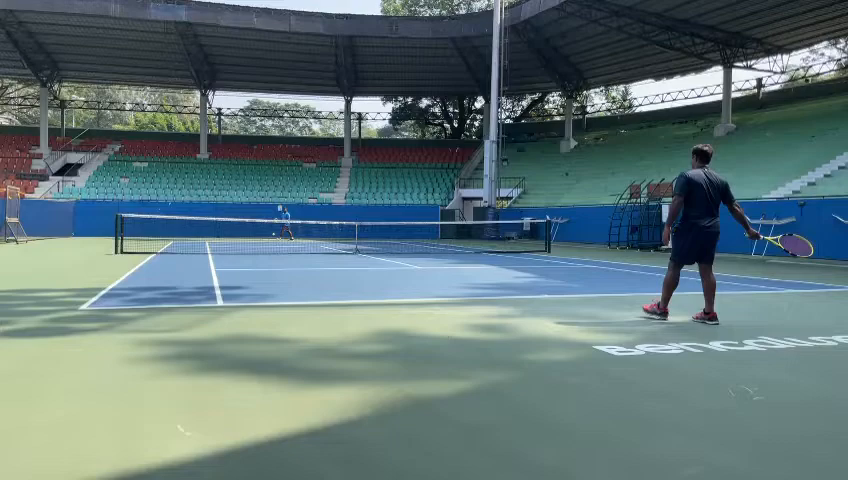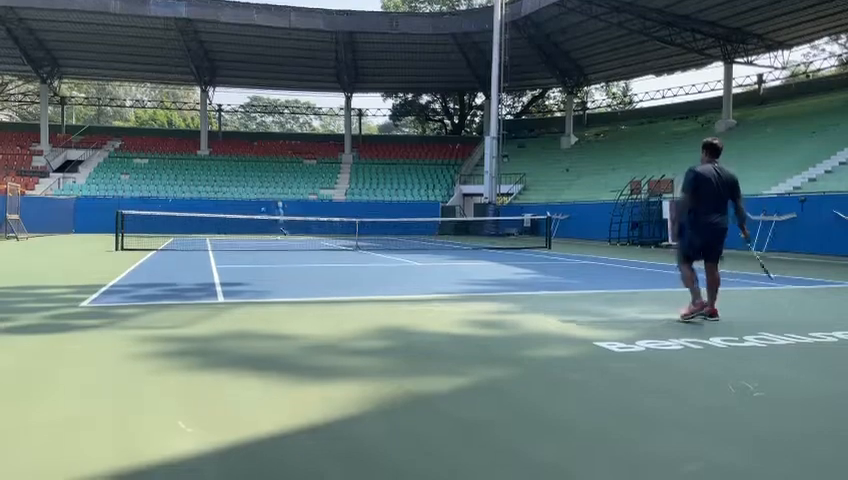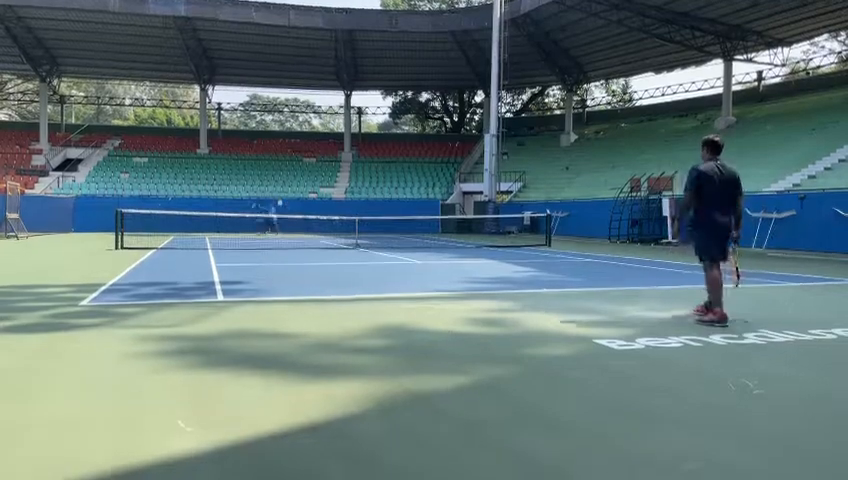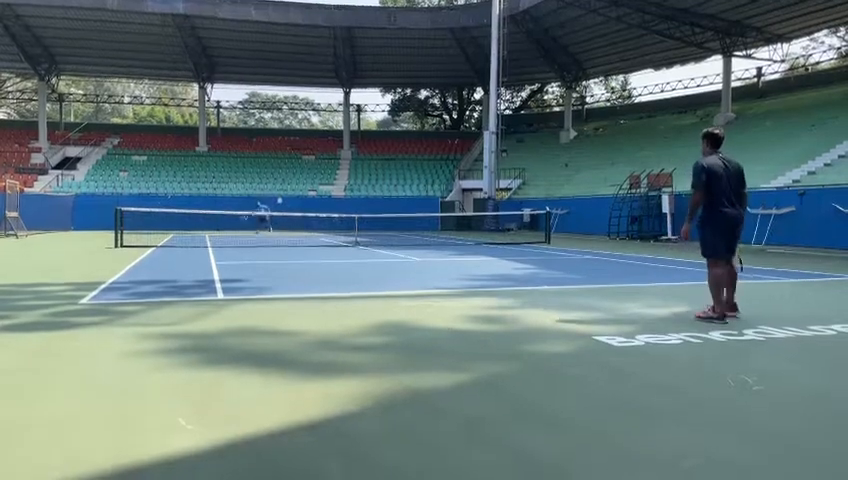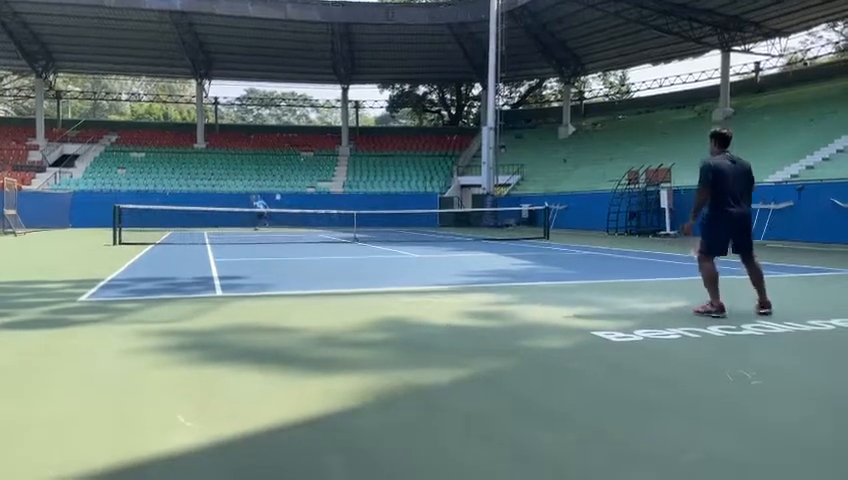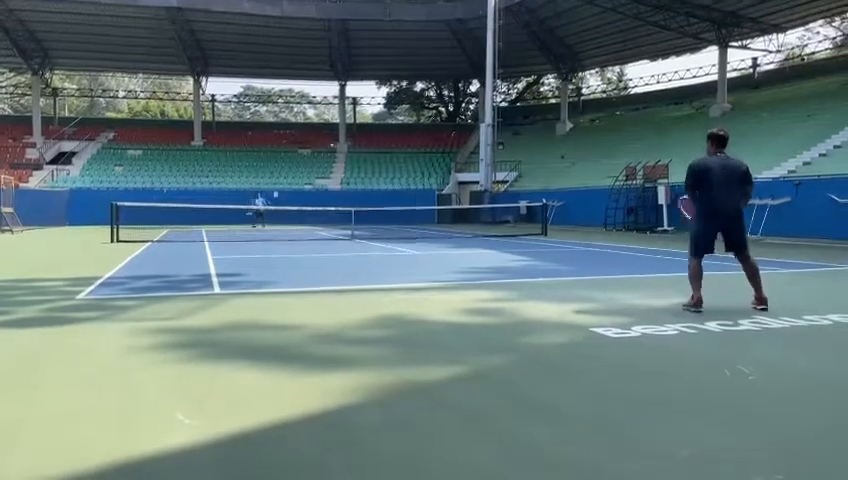
dt=0.3s
person 1, frame 1
left shoulder: (686, 177)
right shoulder: (720, 180)
left elbow: (677, 203)
right elbow: (734, 207)
left wrist: (667, 227)
right wrist: (748, 228)
left hip: (689, 229)
right hip: (711, 230)
left knee: (674, 267)
right knee: (706, 270)
left ankle: (662, 307)
right ankle: (709, 312)
person 1, frame 2
left shoulder: (695, 172)
right shoulder: (730, 176)
left elbow: (685, 200)
right elbow: (738, 206)
left wrist: (677, 222)
right wrist: (743, 229)
left hip: (696, 226)
right hip: (719, 227)
left knee: (684, 262)
right knee: (712, 266)
left ankle: (697, 302)
right ankle: (710, 308)
person 1, frame 3
left shoulder: (698, 170)
right shoulder: (732, 172)
left elbow: (689, 199)
right elbow: (738, 203)
left wrist: (679, 218)
right wrist: (737, 228)
left hip: (704, 225)
right hip: (724, 225)
left knee: (710, 266)
right knee: (715, 265)
left ankle: (718, 313)
right ankle: (711, 305)
person 1, frame 4
left shoulder: (702, 165)
right shoulder: (735, 165)
left elbow: (698, 196)
right elbow: (743, 194)
left wrist: (688, 222)
right wrist: (739, 216)
left hip: (713, 220)
right hip: (733, 219)
left knee: (715, 263)
right knee: (728, 262)
left ankle: (718, 310)
right ankle: (730, 303)
person 1, frame 5
left shoulder: (709, 164)
right shoulder: (744, 165)
left elbow: (702, 195)
right elbow: (750, 192)
left wrist: (692, 219)
left hip: (719, 218)
right hip: (742, 218)
left knee: (705, 258)
right knee: (749, 259)
left ankle: (716, 304)
right ankle: (763, 302)
person 1, frame 6
left shoulder: (697, 165)
right shoulder: (740, 166)
left elbow: (690, 193)
right elbow: (748, 193)
left wrist: (698, 211)
left hip: (707, 216)
right hip: (733, 216)
left knee: (695, 257)
right knee: (745, 256)
left ankle: (696, 298)
right ankle: (760, 298)
